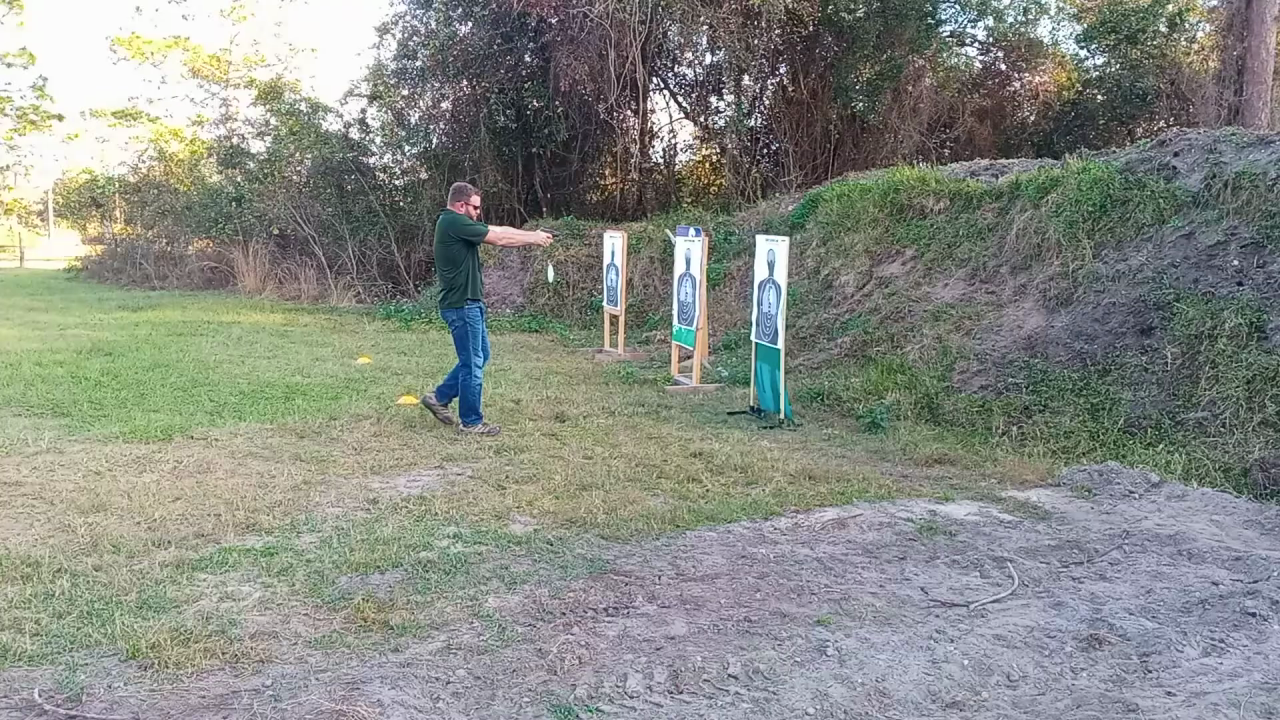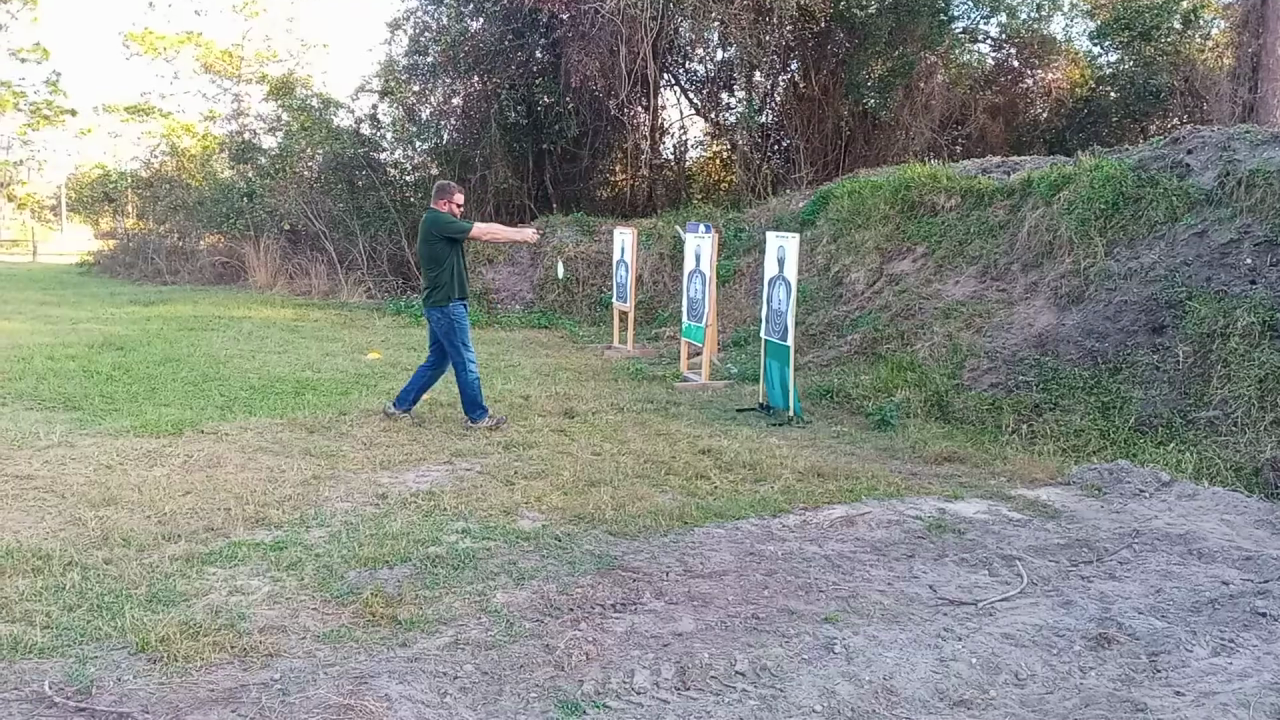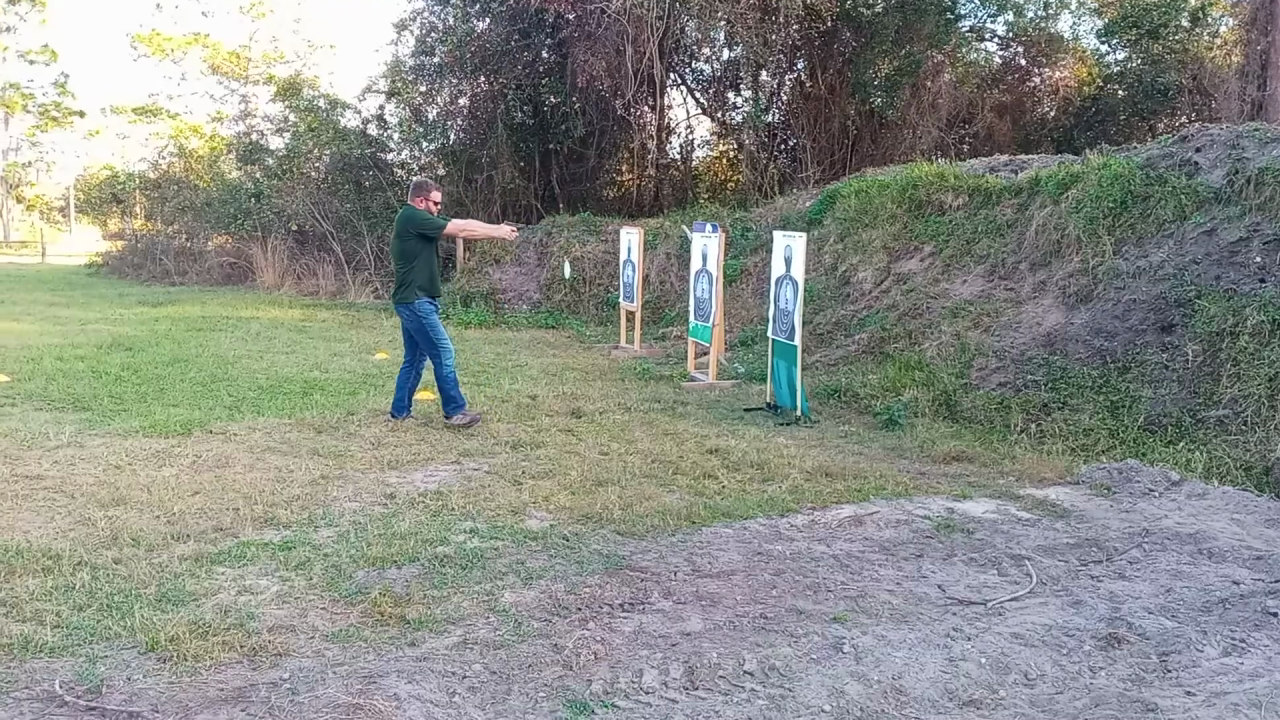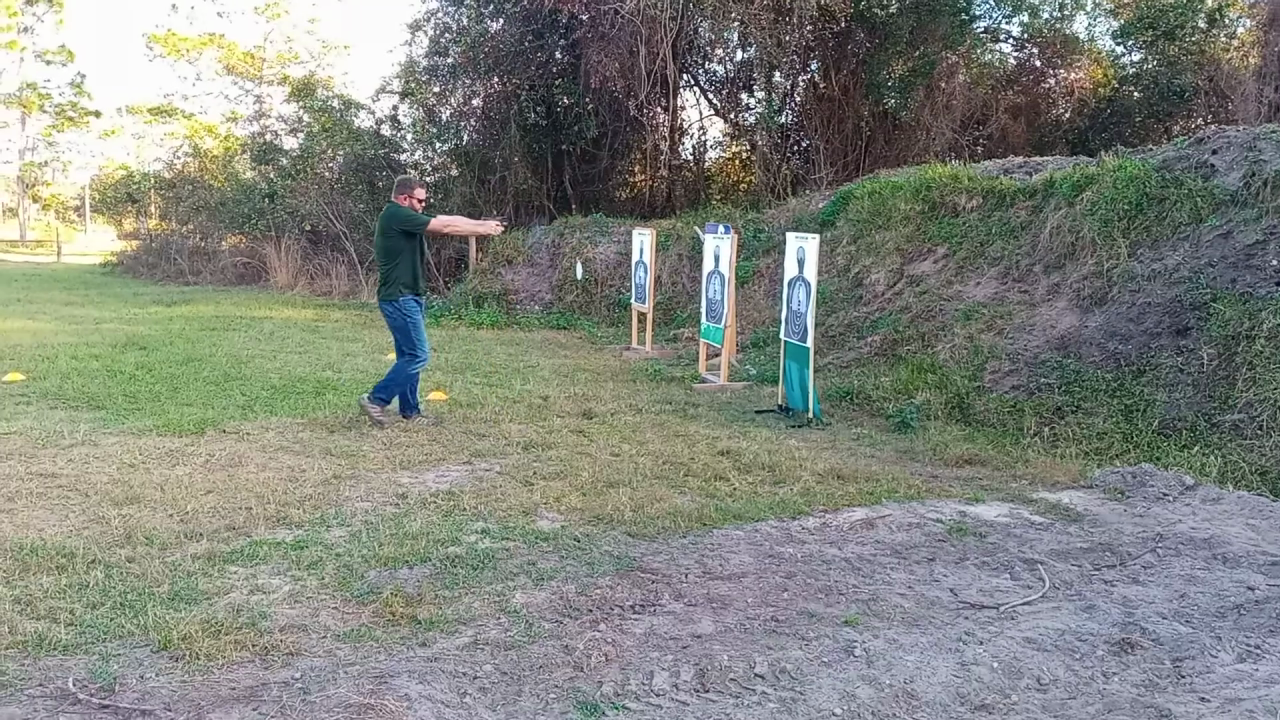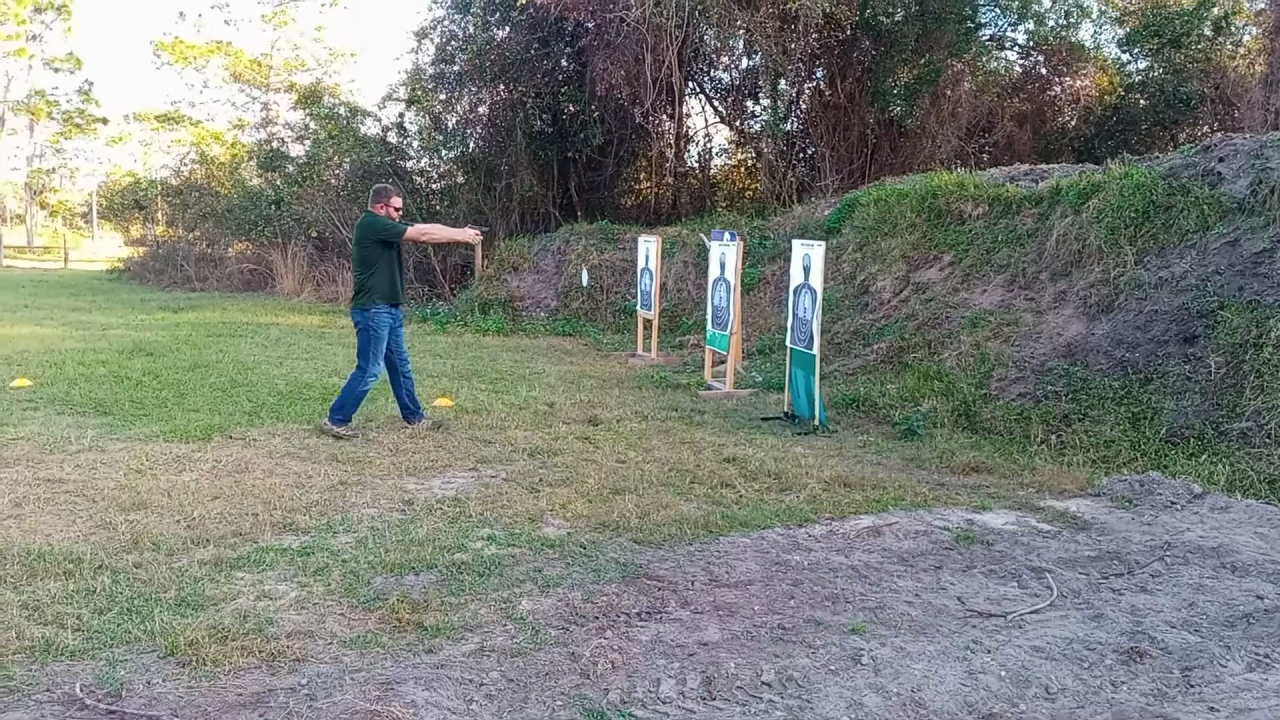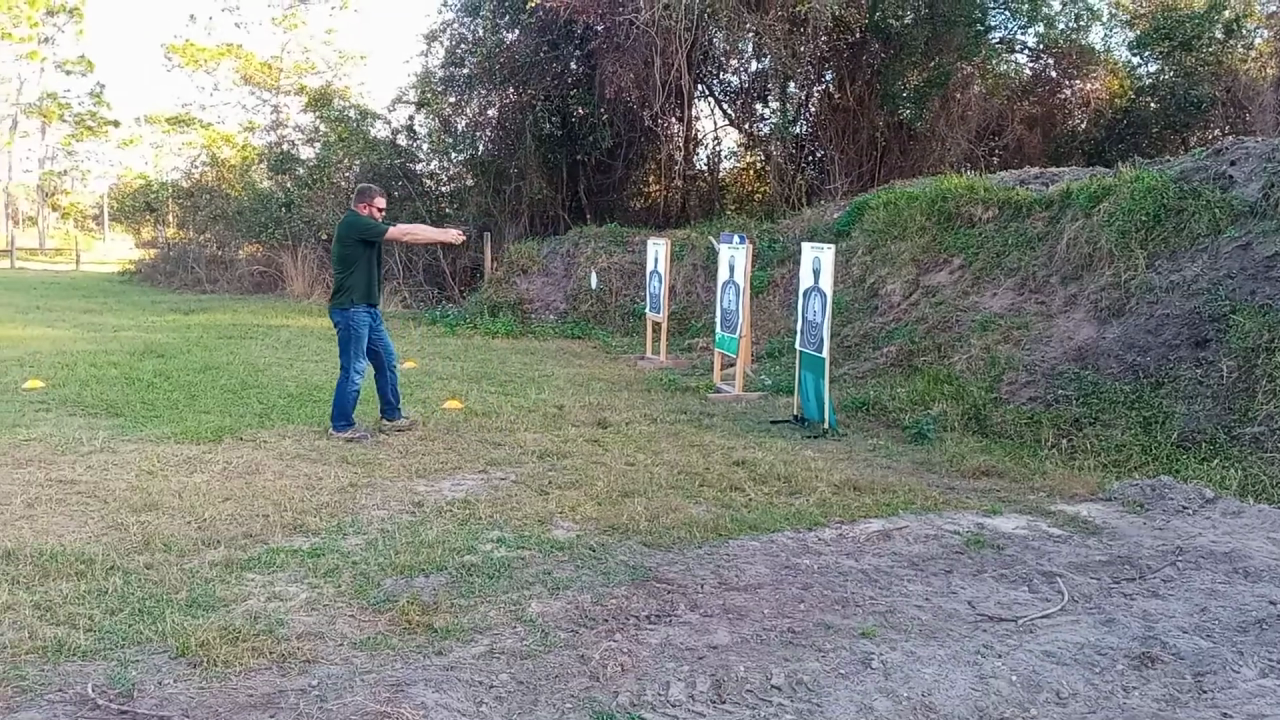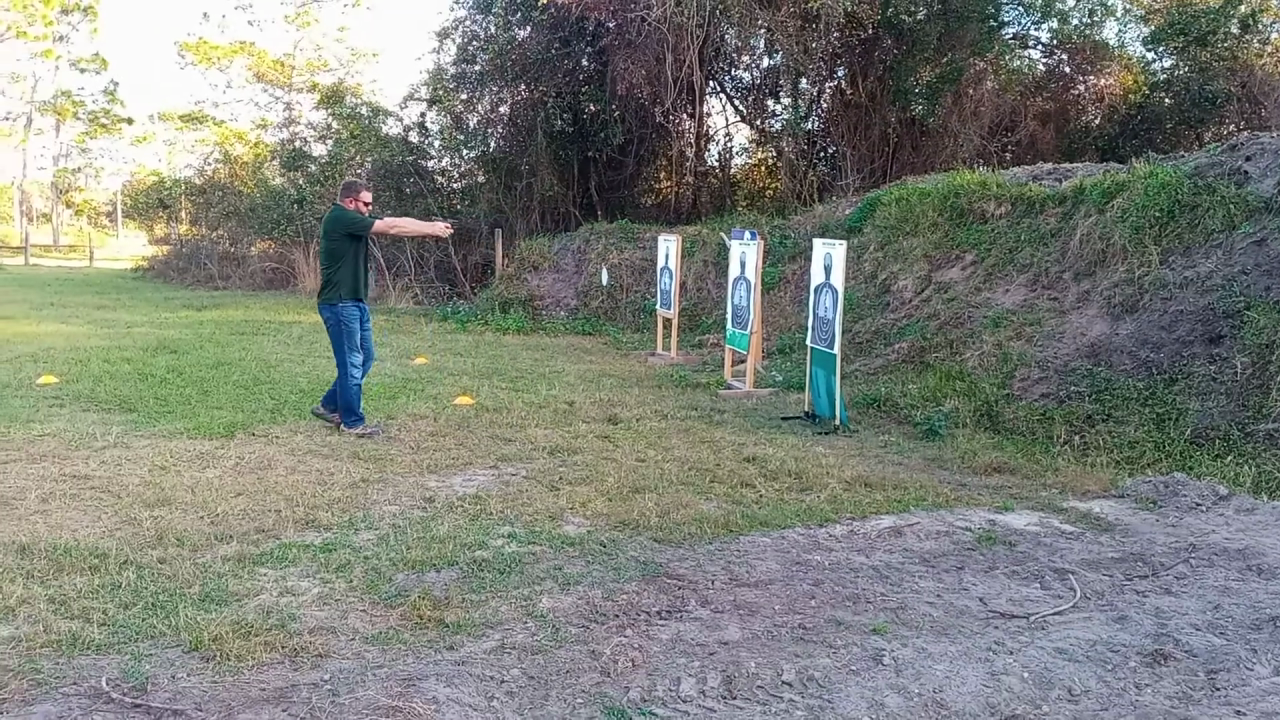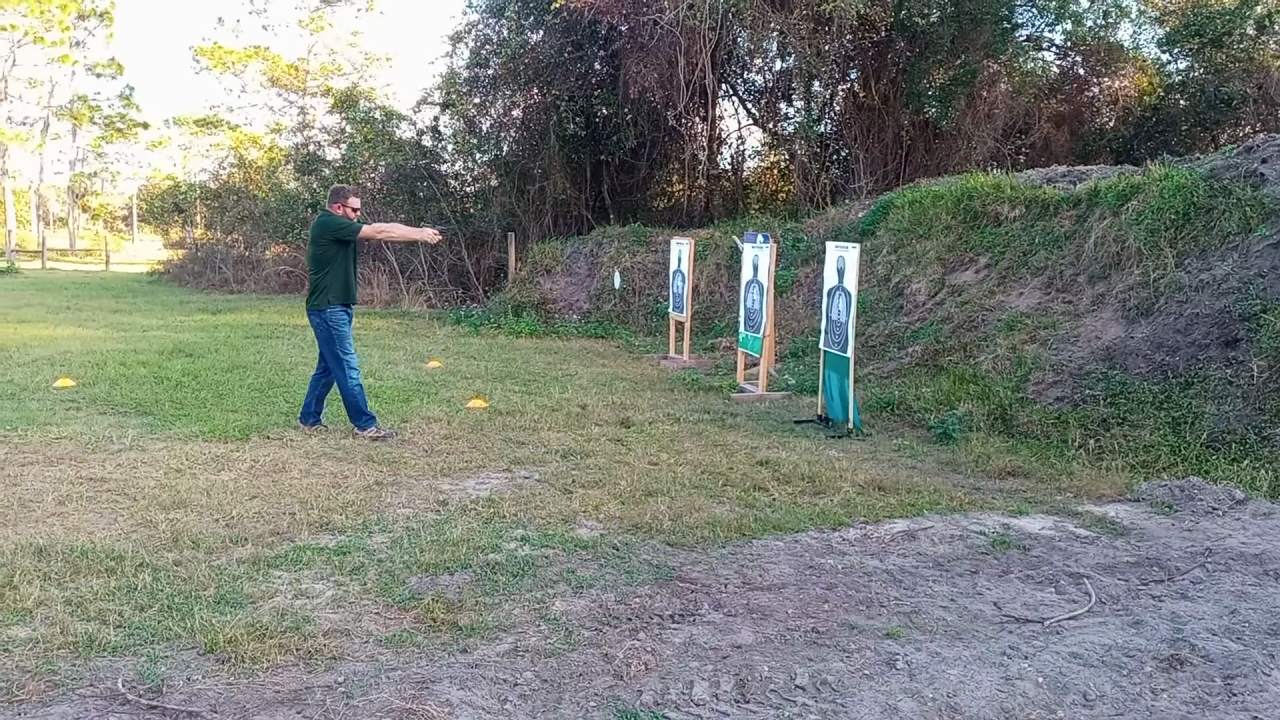
dt=0.2s
person 1, frame 1
left shoulder: (455, 223)
right shoulder: (454, 224)
left elbow: (500, 230)
right elbow: (500, 238)
left wrist: (533, 235)
right wrist: (534, 239)
left hip: (463, 304)
right hip: (462, 306)
left knee: (475, 359)
right knee: (473, 363)
left ankle: (440, 397)
right ankle: (471, 422)
person 1, frame 2
left shoulder: (440, 221)
right shoulder: (438, 222)
left elbow: (483, 227)
right elbow: (484, 234)
left wrist: (518, 231)
right wrist: (520, 236)
left hip: (441, 304)
right hip: (445, 305)
left knee: (438, 359)
right knee: (464, 361)
left ankle: (400, 406)
right ankle: (477, 416)
person 1, frame 3
left shoulder: (420, 219)
right shoulder: (412, 218)
left elbow: (462, 223)
right elbow: (460, 231)
left wrist: (497, 228)
right wrist: (498, 233)
left hip: (414, 300)
right hip: (415, 301)
left knee: (414, 358)
right knee: (443, 354)
left ankle: (400, 412)
right ankle: (455, 411)
person 1, frame 4
left shoulder: (406, 217)
right shoulder: (396, 216)
left elbow: (447, 220)
right elbow: (445, 227)
left wrist: (484, 225)
right wrist: (484, 229)
left hip: (406, 298)
right hip: (399, 300)
left knee: (414, 355)
right knee: (415, 355)
left ankle: (410, 411)
right ankle: (375, 401)
person 1, frame 5
left shoulder: (384, 225)
right shoulder: (372, 225)
left elbow: (424, 228)
right elbow: (421, 235)
left wrist: (460, 232)
right wrist: (460, 236)
left hip: (387, 309)
right hip: (372, 310)
left knee: (400, 365)
right knee: (368, 369)
left ankle: (414, 416)
right ankle: (337, 420)
person 1, frame 6
left shoulder: (367, 225)
right shoulder: (354, 224)
left elbow: (407, 228)
right elbow: (404, 235)
left wrist: (444, 233)
right wrist: (444, 237)
left hip: (365, 308)
right hip: (351, 310)
left knee: (386, 359)
right knee: (354, 368)
left ankle: (392, 416)
right ankle: (341, 426)
person 1, frame 7
left shoulder: (353, 220)
right shoulder: (340, 219)
left elbow: (395, 221)
right elbow: (392, 228)
left wrist: (431, 226)
right wrist: (432, 229)
left hip: (352, 302)
right hip: (339, 305)
left knee: (362, 360)
right knee: (351, 363)
left ankle: (330, 407)
right ankle: (352, 422)
person 1, frame 8
left shoulder: (340, 225)
right shoulder: (328, 224)
left elbow: (383, 228)
right elbow: (378, 233)
left wrist: (420, 232)
right wrist: (419, 235)
left hip: (335, 308)
right hip: (328, 309)
left knee: (329, 367)
right knee: (347, 367)
left ankle: (310, 419)
right ankle: (366, 425)
